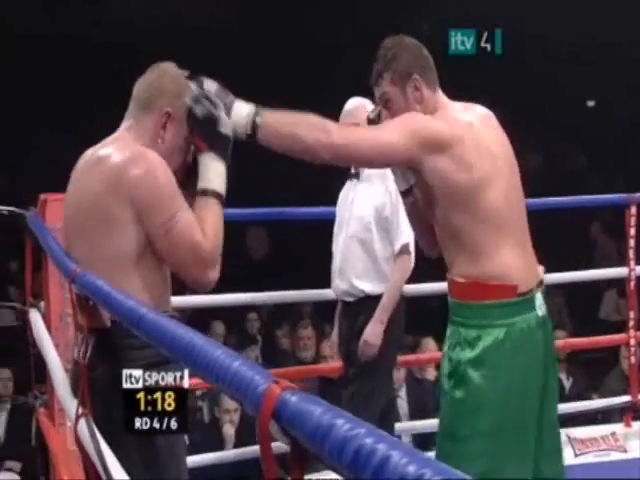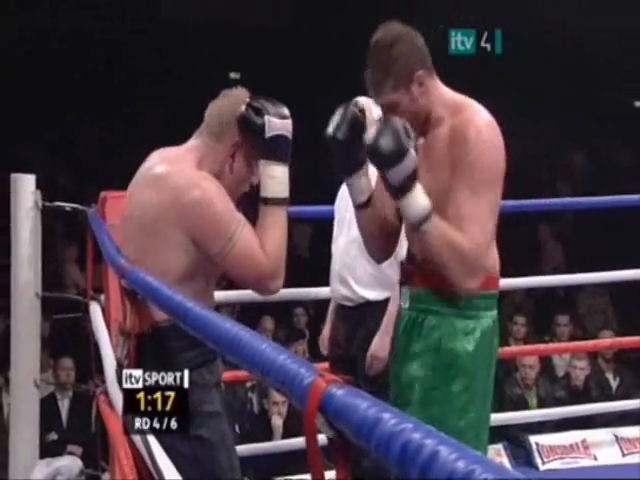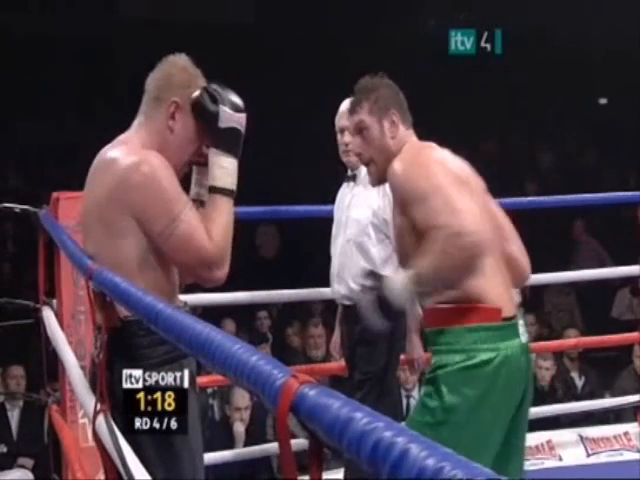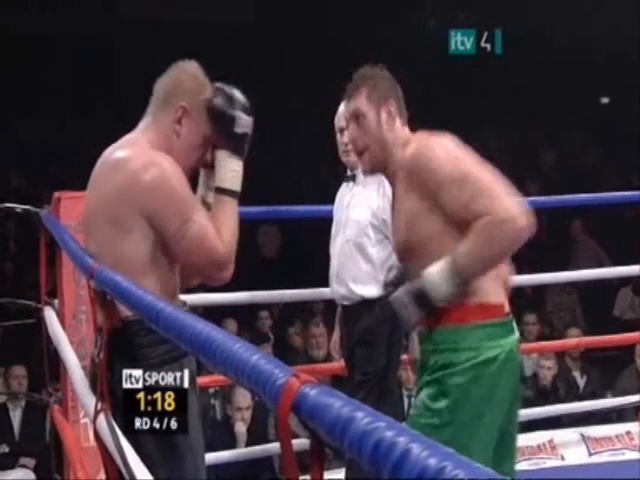
dt=1s
person 1, frame 1
left shoulder: (430, 130)
right shoulder: (475, 120)
left elbow: (328, 142)
left wrist: (239, 115)
right wrist: (406, 176)
left hip: (492, 322)
right hip: (527, 312)
person 1, frame 2
left shoulder: (473, 131)
right shoulder: (396, 130)
left elbow: (467, 270)
right elbow: (380, 249)
left wrist: (407, 187)
right wrist: (354, 172)
left hip: (456, 314)
right hip: (418, 307)
person 1, frame 3
left shoulder: (408, 164)
right shoulder: (448, 162)
left elbow: (468, 239)
right elbow: (518, 267)
left wrist: (399, 287)
left hip: (472, 349)
right hip: (508, 342)
person 1, frame 4
left shoulder: (425, 153)
right shoulder: (401, 185)
left elbow: (512, 220)
left wrist: (435, 283)
left hip: (468, 347)
right hip: (465, 345)
person 2, frame 1
left shoulder: (94, 162)
right shoulder: (141, 166)
right elbow: (204, 268)
right wrist: (214, 159)
left hip: (100, 358)
right hip: (132, 363)
person 2, frame 2
left shoulder: (164, 164)
right shoulder: (195, 190)
right elbow: (268, 276)
right wrist: (276, 167)
left hip: (162, 352)
right hip: (176, 362)
person 2, frame 3
left shoulder: (114, 160)
right shoulder: (144, 167)
left elbow: (179, 266)
right elbow: (212, 265)
left wrist: (202, 180)
right wrist: (225, 160)
left hip: (129, 349)
right hip: (150, 353)
person 2, frame 4
left shoulder: (115, 160)
right shoulder: (155, 170)
right elbow: (218, 264)
left wrist: (210, 182)
right wrist: (230, 162)
left hip: (123, 346)
right hip: (151, 350)
person 3, frame 1
left shoulder: (387, 183)
right shoulder: (347, 189)
left elbow: (404, 260)
left wrist: (379, 321)
right wrist: (339, 322)
left hip: (377, 310)
right hip: (351, 311)
left knee: (360, 417)
right knee: (373, 414)
person 3, frame 2
right shoulder: (345, 189)
left elbow: (406, 266)
left wrist: (386, 332)
right wrist: (330, 320)
left hip: (376, 315)
right hip: (347, 315)
person 3, frame 3
left shoulder: (386, 185)
right shoulder: (344, 191)
left wrist: (412, 332)
right wrist: (339, 324)
left hip: (380, 312)
right hip: (353, 312)
left knee: (366, 410)
right knee: (379, 408)
person 3, frame 4
left shoulder: (386, 182)
right shoulder: (344, 190)
right wrist: (339, 321)
left hip: (379, 312)
right hip: (353, 311)
left knee: (368, 409)
right knee: (379, 407)
